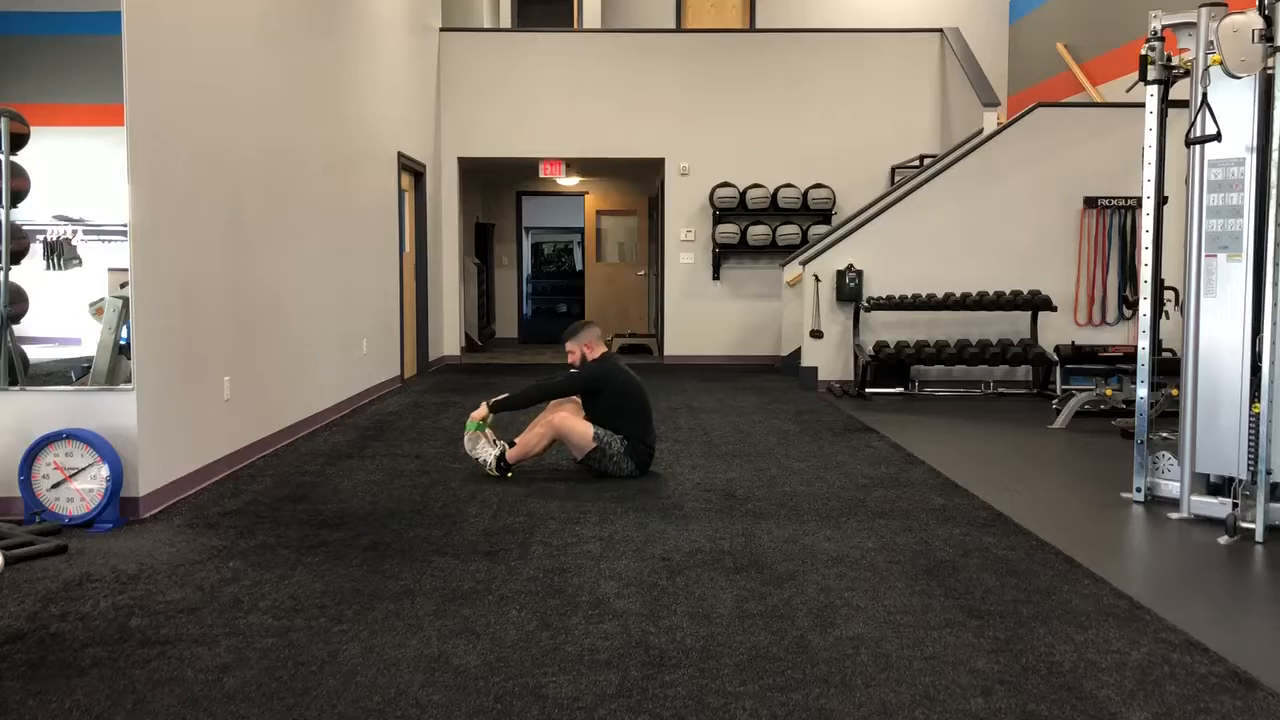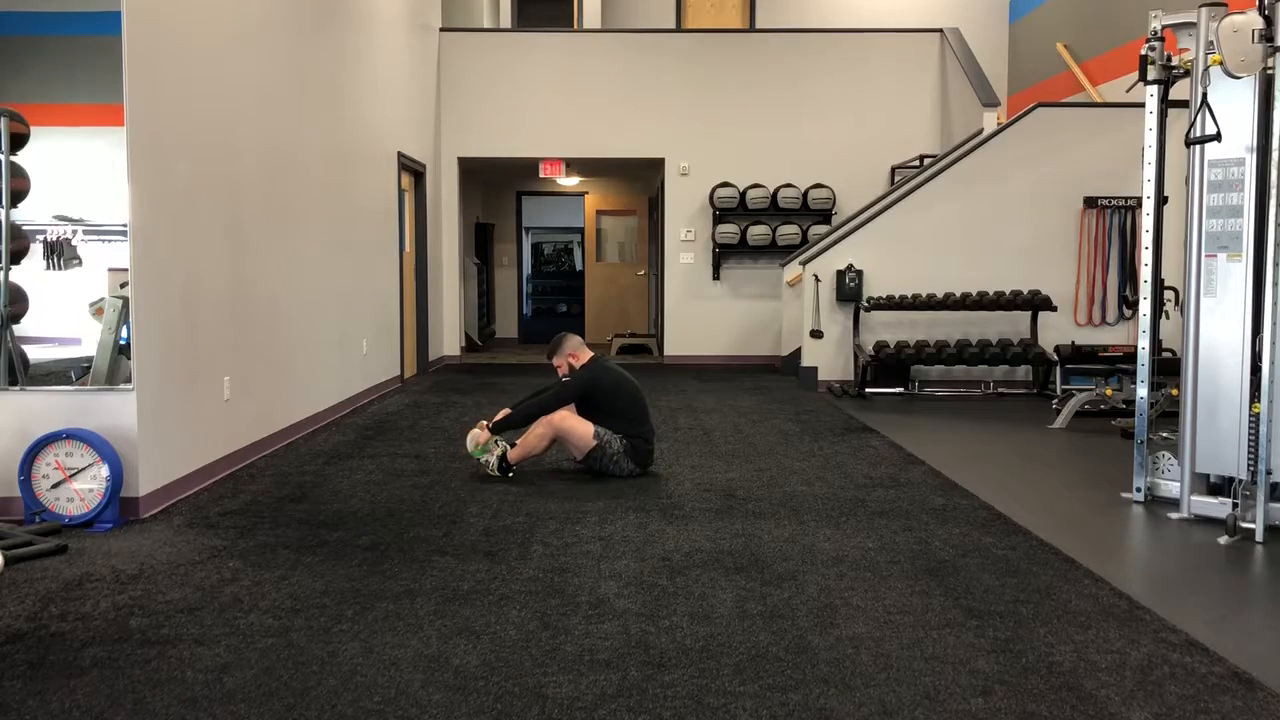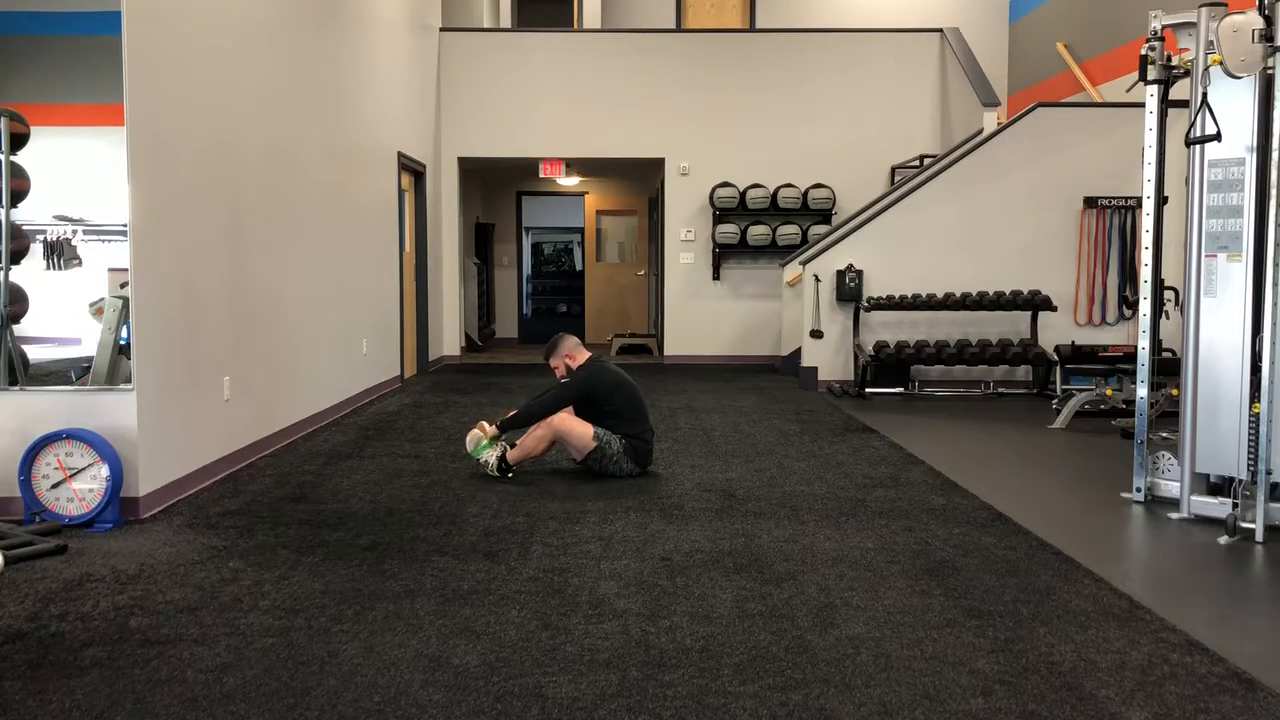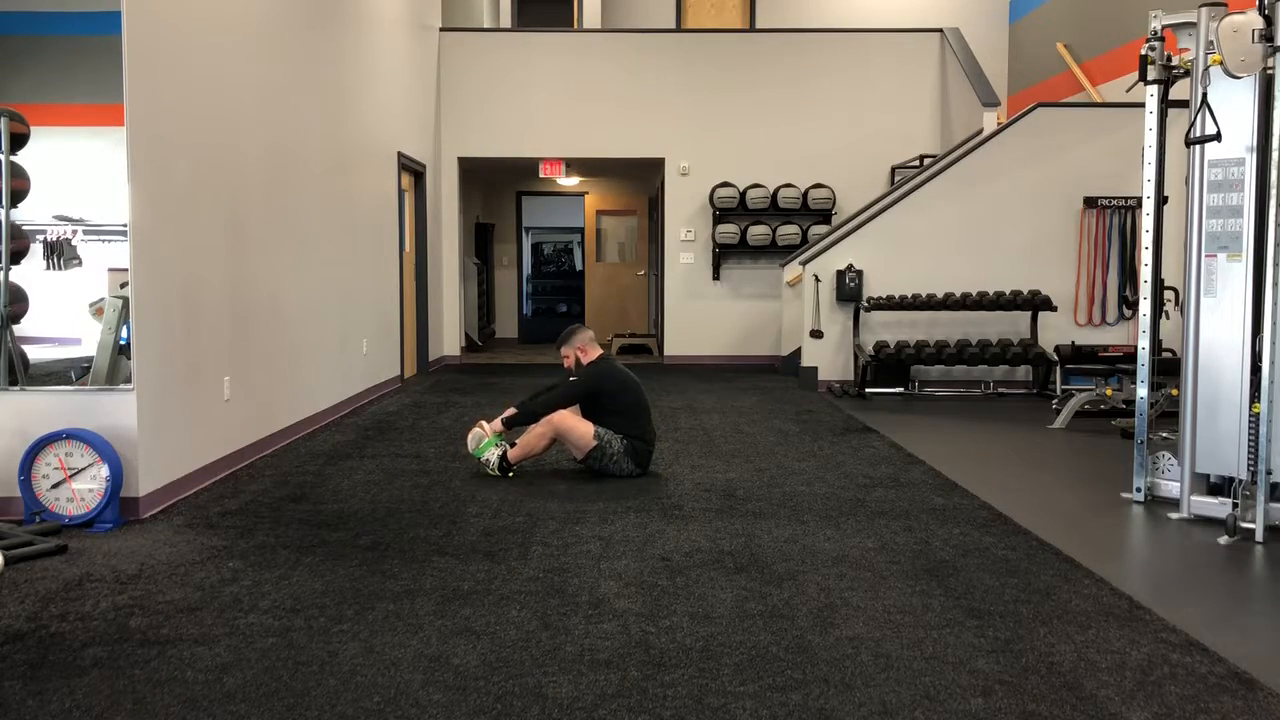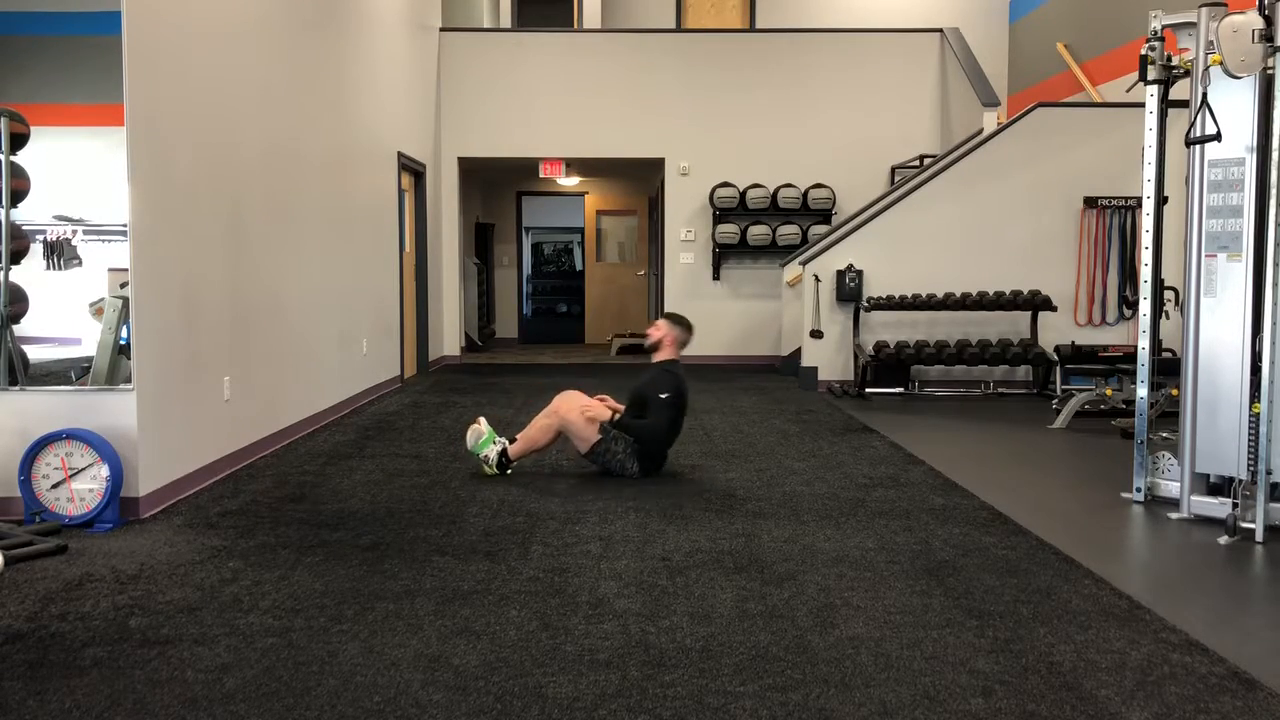
dt=1s
person 1, frame 1
left shoulder: (599, 372)
right shoulder: (604, 366)
left elbow: (545, 391)
right elbow: (549, 387)
left wrist: (491, 407)
right wrist: (505, 400)
left hip: (630, 458)
right hip: (624, 446)
left knee: (558, 420)
right knee: (561, 403)
left ankle: (500, 464)
right ankle: (508, 449)
person 1, frame 2
left shoulder: (589, 377)
right shoulder: (596, 369)
left elbow: (540, 406)
right elbow: (547, 395)
left wrist: (493, 429)
right wrist: (509, 411)
left hip: (629, 457)
right hip: (624, 446)
left knee: (557, 420)
right knee: (560, 410)
left ankle: (502, 464)
right ankle: (510, 451)
person 1, frame 3
left shoulder: (588, 378)
right shoulder: (595, 369)
left elbow: (540, 409)
right elbow: (546, 401)
left wrist: (500, 427)
right wrist: (514, 416)
left hip: (629, 457)
right hip: (624, 447)
left knee: (557, 422)
right knee: (557, 412)
left ankle: (502, 464)
right ankle: (510, 451)
person 1, frame 4
left shoulder: (596, 374)
right shoulder: (602, 368)
left elbow: (548, 404)
right elbow: (553, 393)
left wrist: (506, 424)
right wrist: (513, 411)
left hip: (629, 457)
right hip: (624, 446)
left knee: (557, 420)
right knee: (557, 411)
left ankle: (502, 463)
right ankle: (509, 451)
person 1, frame 5
left shoulder: (666, 379)
right shoulder: (664, 373)
left elbow: (655, 433)
left wrist: (612, 417)
right wrist: (619, 408)
left hip: (636, 460)
right hip: (631, 450)
left knee: (562, 412)
right knee: (568, 398)
left ankle: (502, 460)
right ankle: (509, 447)
